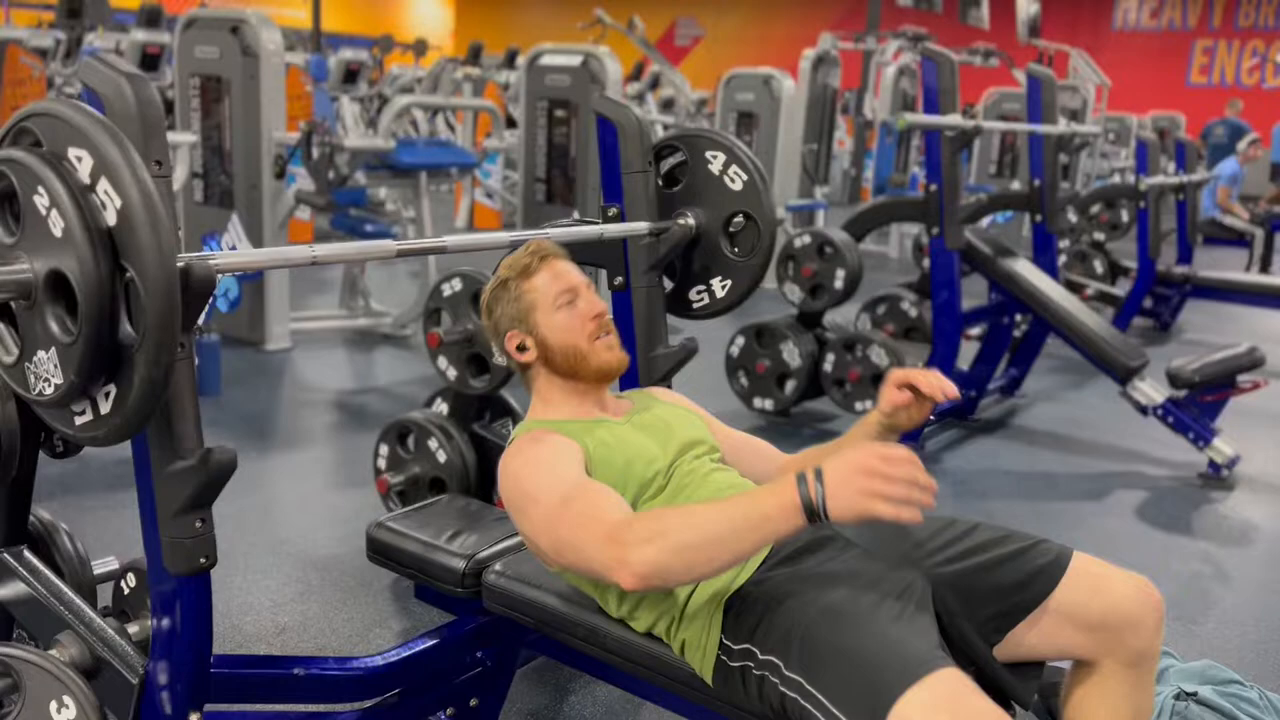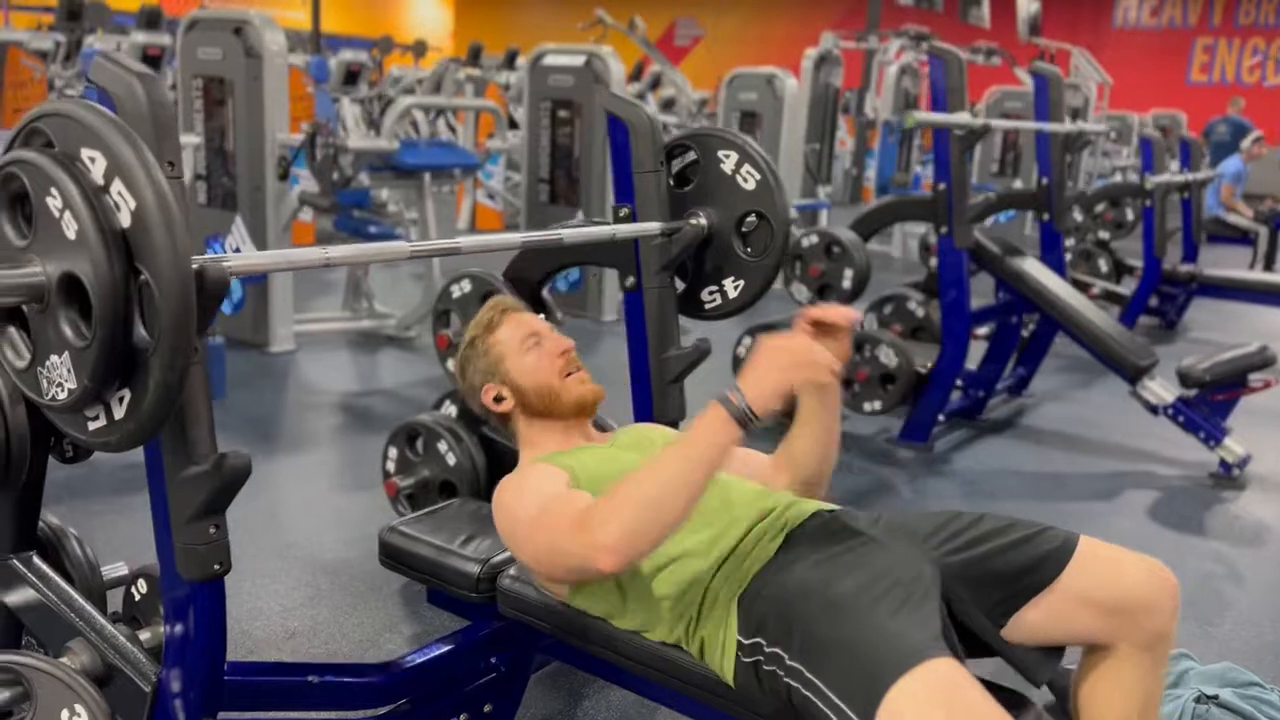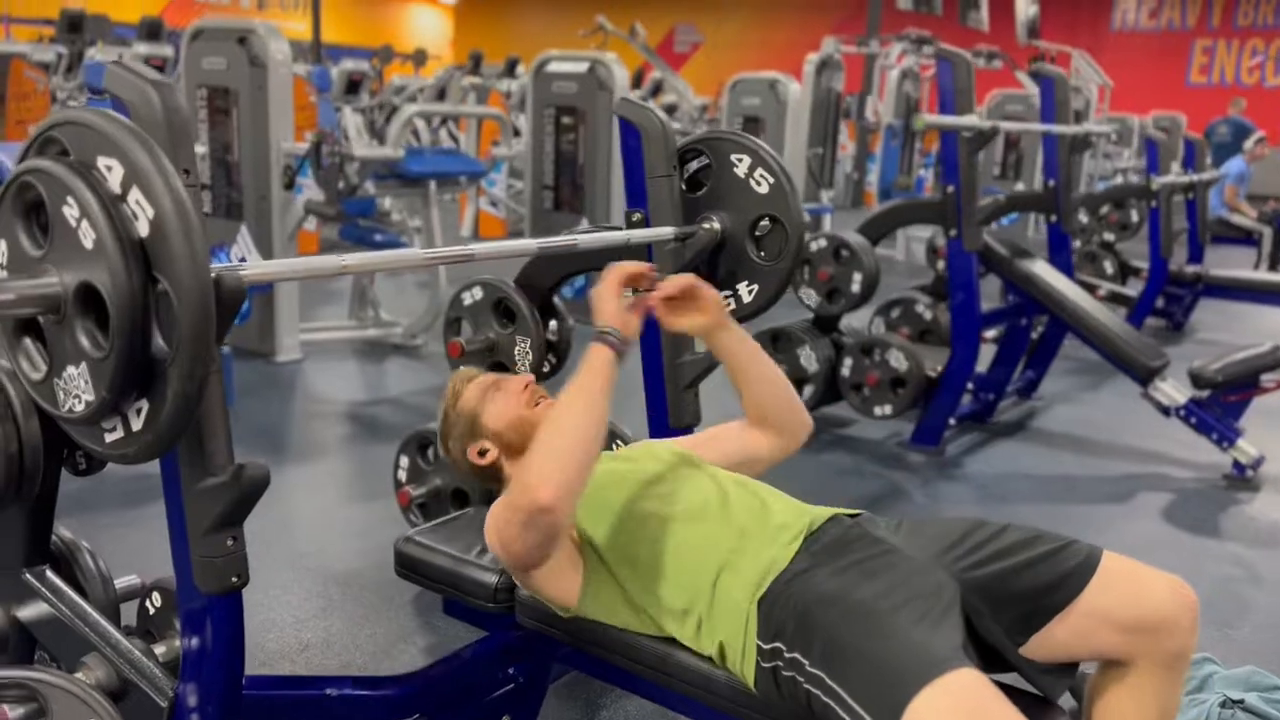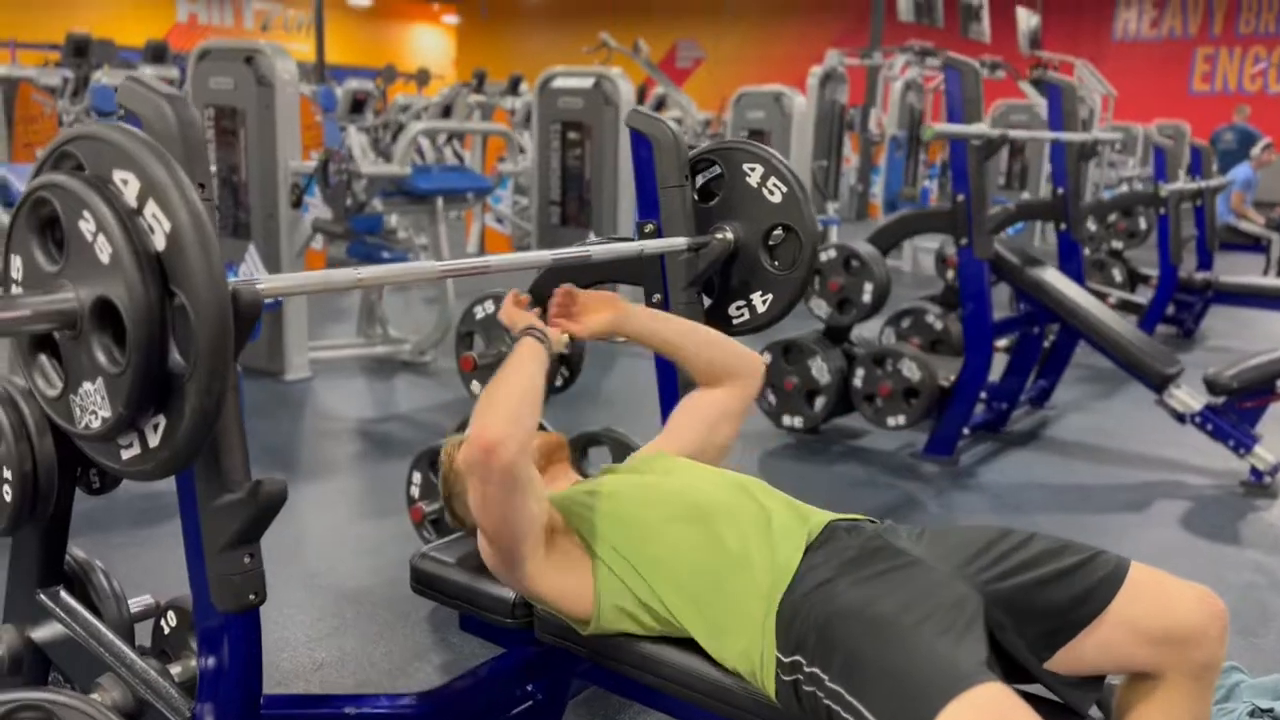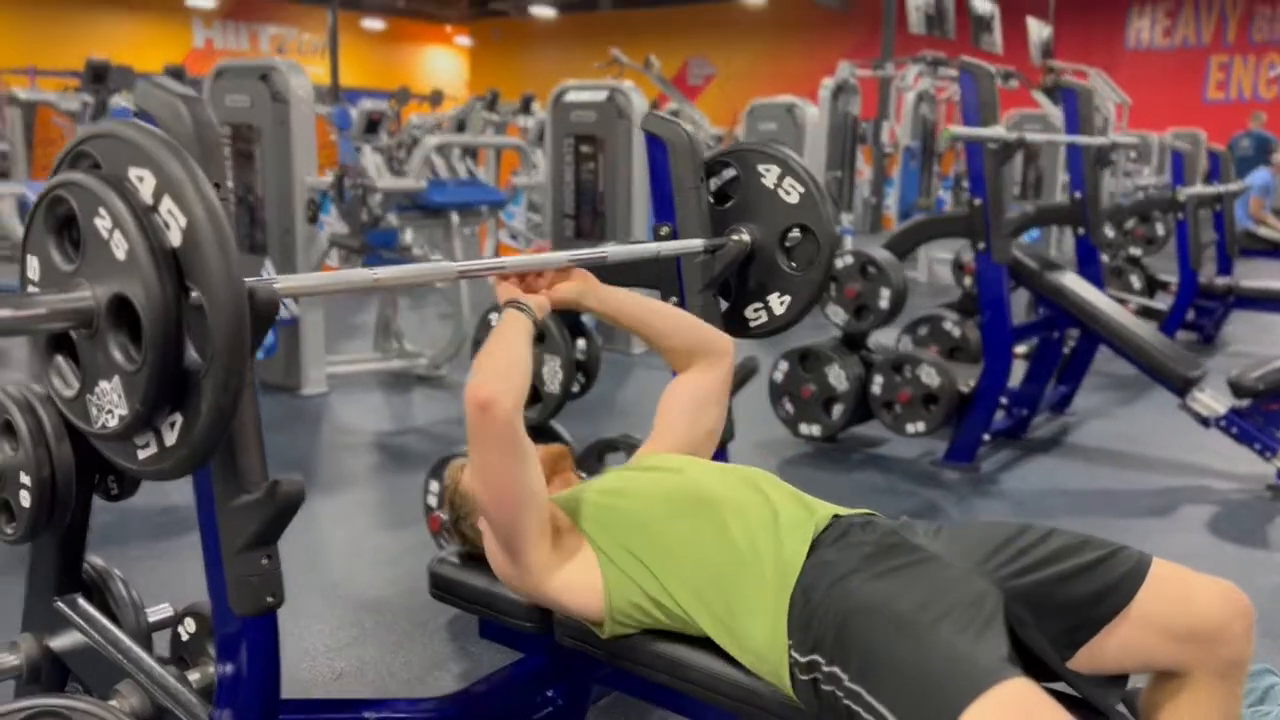
dt=0.2s
person 1, frame 1
left shoulder: (654, 403)
right shoulder: (535, 459)
right elbow: (634, 559)
left wrist: (880, 421)
right wrist: (814, 495)
right hip: (758, 600)
left knee: (1131, 614)
person 1, frame 2
left shoulder: (642, 437)
right shoulder: (526, 495)
right elbow: (611, 546)
left wrist: (820, 377)
right wrist: (743, 401)
right hip: (768, 600)
left knee: (1145, 597)
person 1, frame 3
left shoulder: (644, 456)
right shoulder: (522, 530)
left elbow: (786, 428)
right elbow: (546, 493)
left wrist: (713, 329)
right wrist: (608, 340)
left hip: (864, 536)
right hip: (790, 601)
left knee: (1165, 614)
person 1, frame 4
left shoulder: (640, 471)
right shoulder: (532, 546)
left elbow: (737, 373)
right elbow: (494, 447)
left wrist: (618, 324)
right wrist: (536, 340)
right hip: (810, 607)
left knee: (1193, 625)
person 1, frame 5
left shoulder: (642, 471)
right shoulder: (537, 547)
left elbow: (713, 357)
right elbow: (488, 407)
left wrist: (594, 299)
right wrist: (519, 312)
left hip: (895, 542)
right hip: (823, 600)
left knee: (1219, 621)
